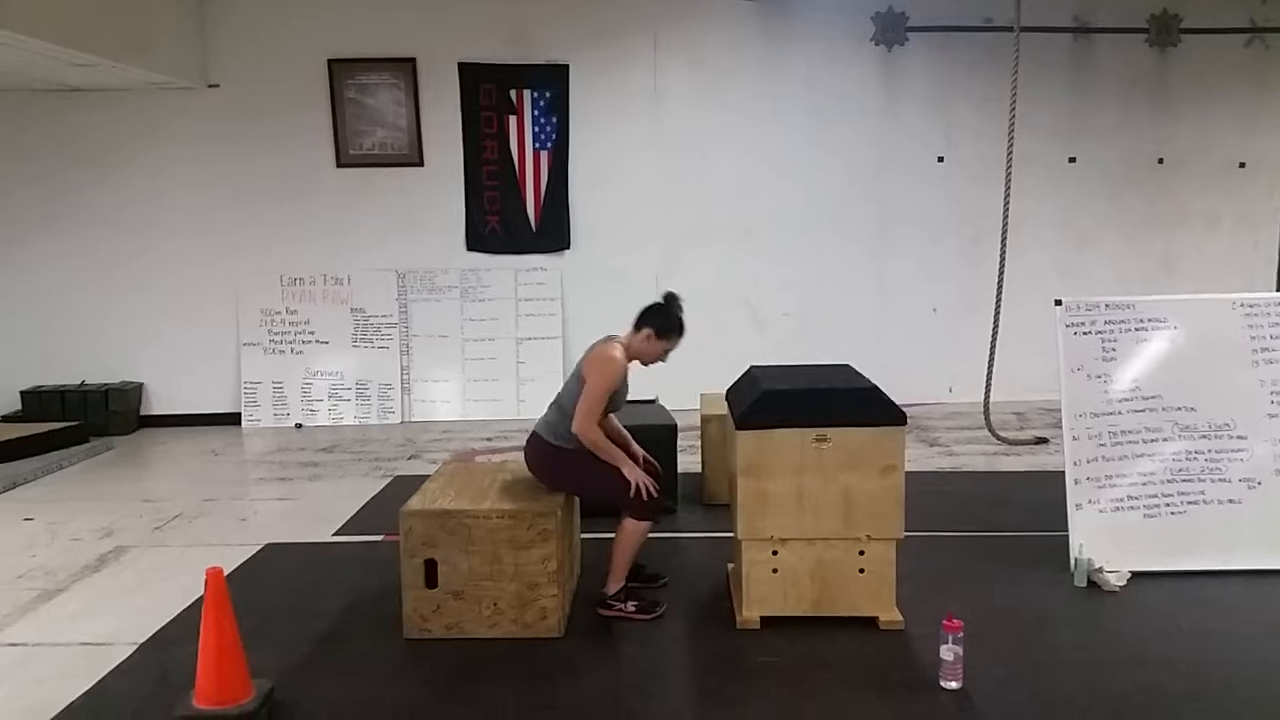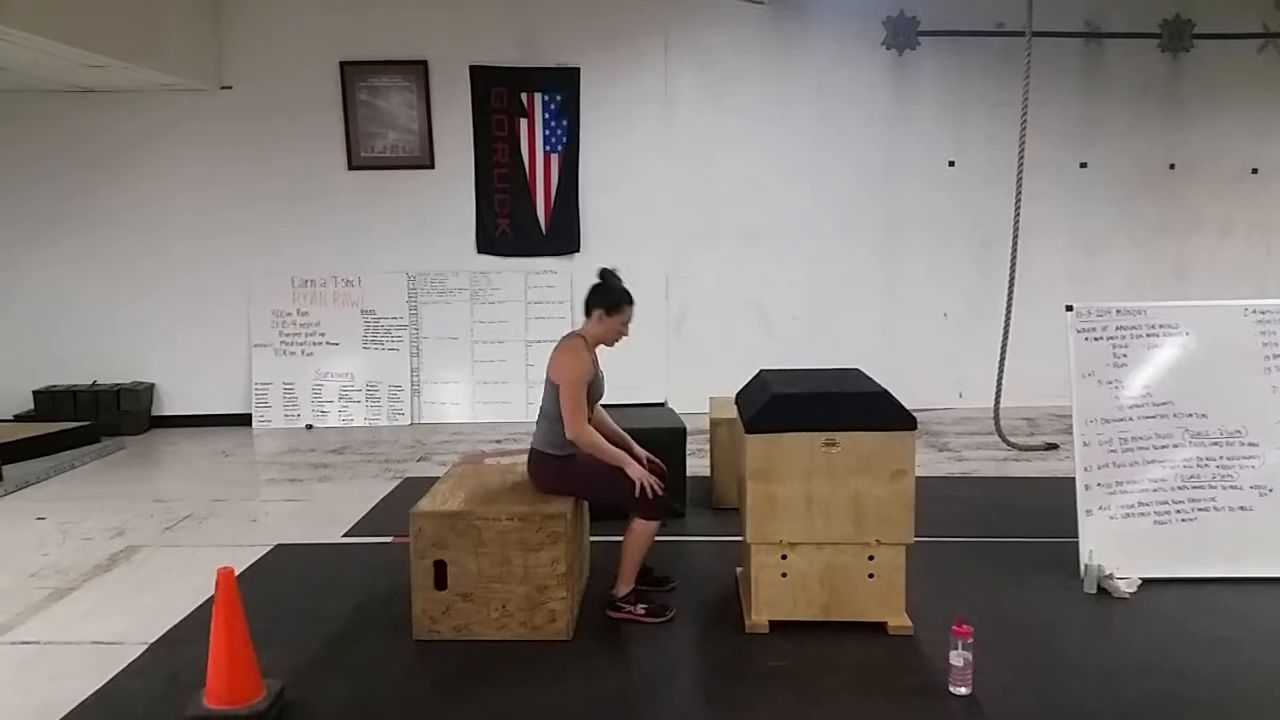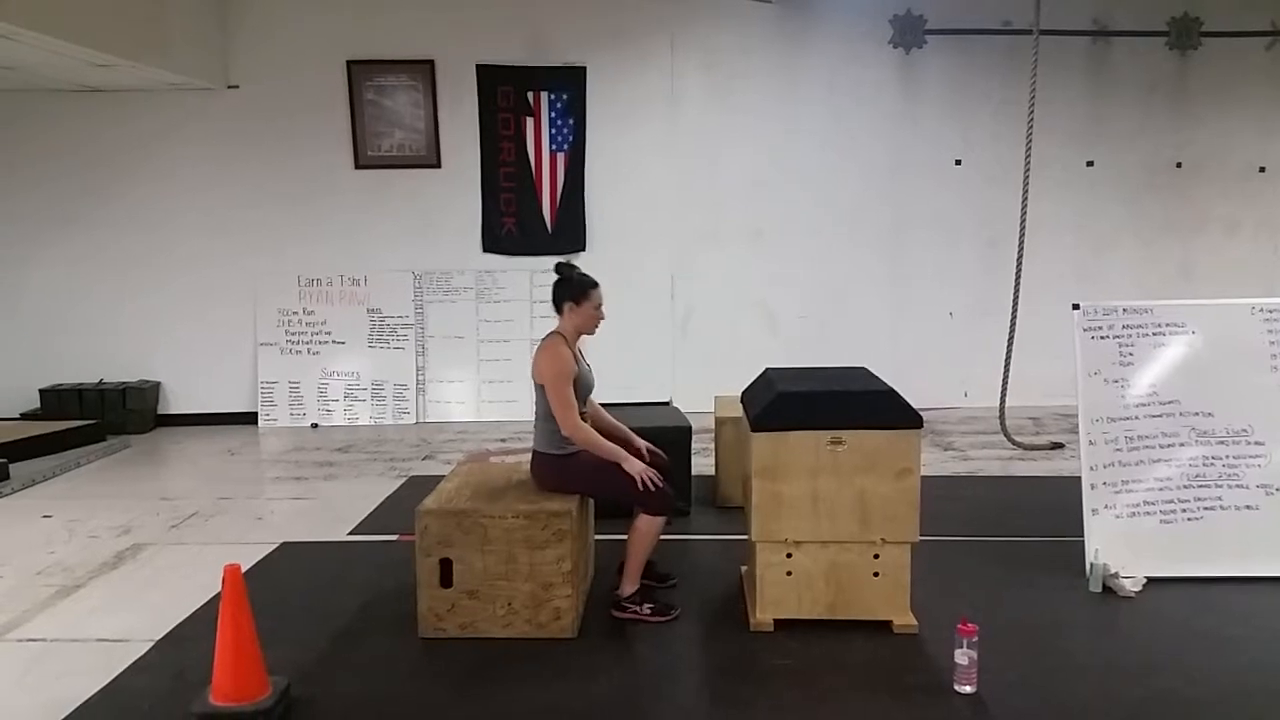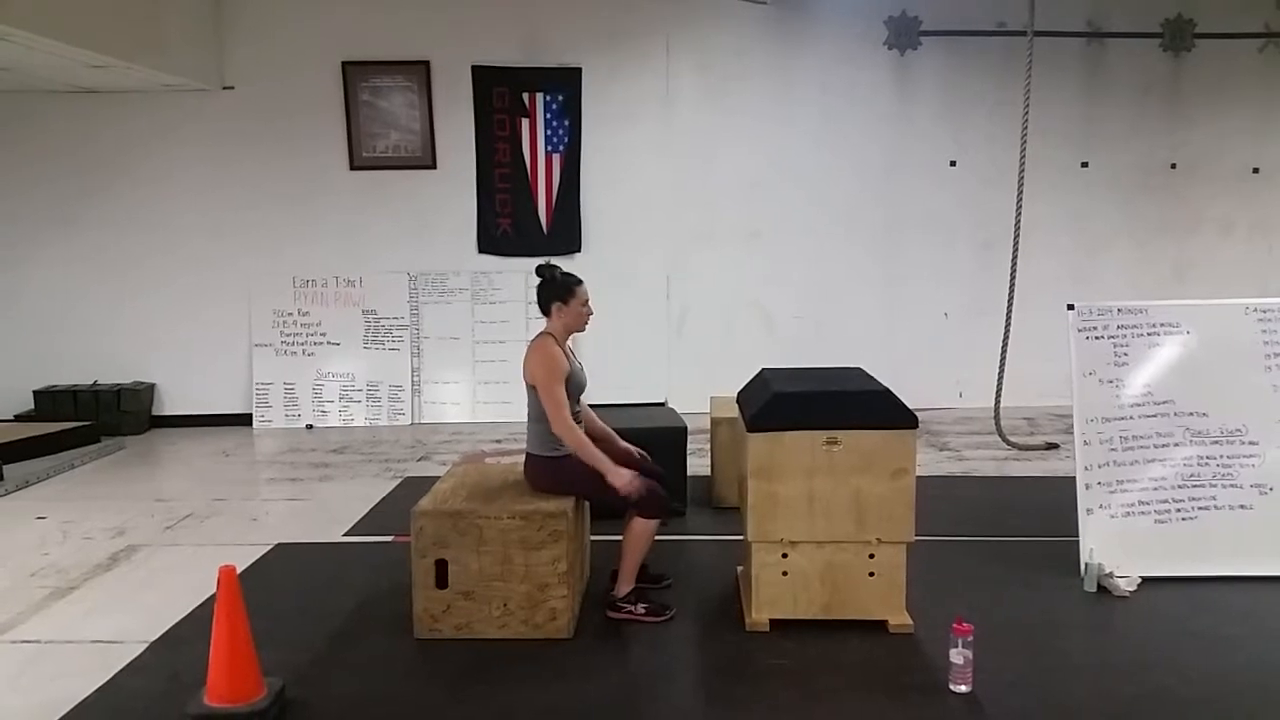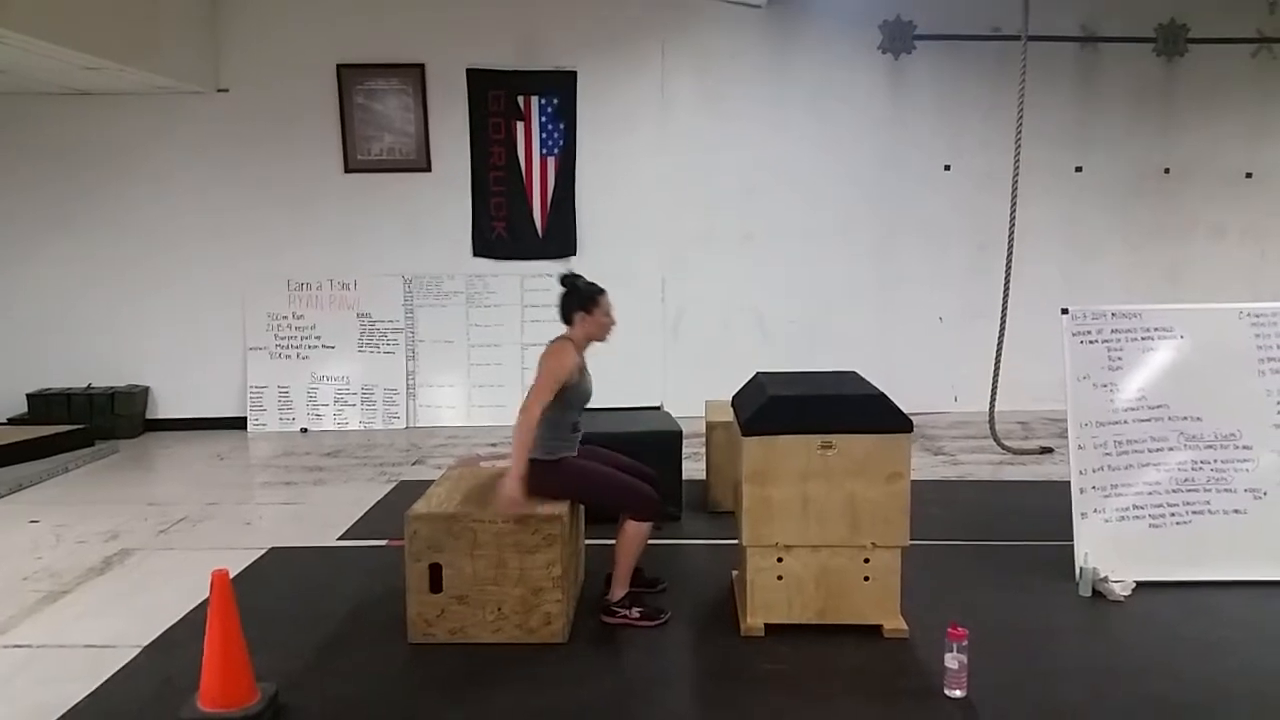
dt=0.3s
person 1, frame 1
left shoulder: (615, 349)
right shoulder: (613, 361)
right elbow: (583, 428)
left wrist: (631, 447)
right wrist: (624, 463)
left hip: (562, 447)
right hip: (552, 455)
left knee: (650, 477)
right knee: (645, 499)
left ankle: (625, 567)
right ankle: (614, 595)
person 1, frame 2
left shoulder: (583, 346)
right shoulder: (575, 354)
left elbow: (591, 411)
right elbow: (577, 430)
left wrist: (632, 447)
right wrist: (626, 462)
left hip: (565, 453)
right hip: (553, 463)
left knee: (655, 475)
right knee: (652, 498)
left ankle: (634, 568)
right ankle: (622, 597)
person 1, frame 3
left shoulder: (569, 345)
right shoulder: (555, 353)
left elbow: (587, 406)
right elbow: (572, 426)
left wrist: (632, 438)
right wrist: (625, 459)
left hip: (572, 452)
right hip: (557, 462)
left knee: (658, 468)
right knee: (658, 497)
left ankle: (635, 564)
right ankle: (628, 597)
person 1, frame 4
left shoulder: (559, 345)
right shoulder: (546, 352)
right elbow: (562, 425)
left wrist: (618, 444)
right wrist: (610, 468)
left hip: (566, 453)
right hip: (551, 464)
left knee: (650, 476)
right knee: (652, 499)
left ankle: (630, 567)
right ankle: (623, 597)
person 1, frame 5
left shoulder: (576, 350)
right shoulder: (565, 355)
right elbow: (529, 414)
right wrist: (516, 476)
left hip: (564, 453)
right hip: (546, 466)
left knee: (647, 481)
right knee: (645, 502)
left ankle: (624, 572)
right ankle: (618, 602)
